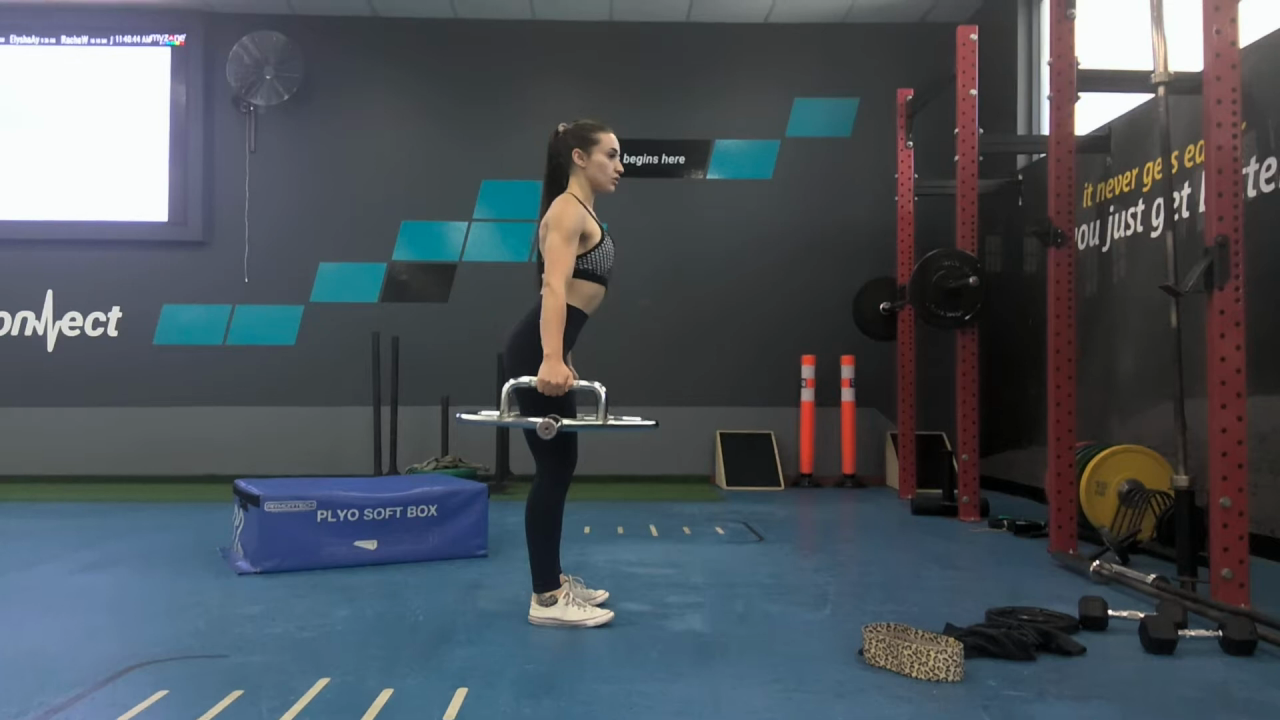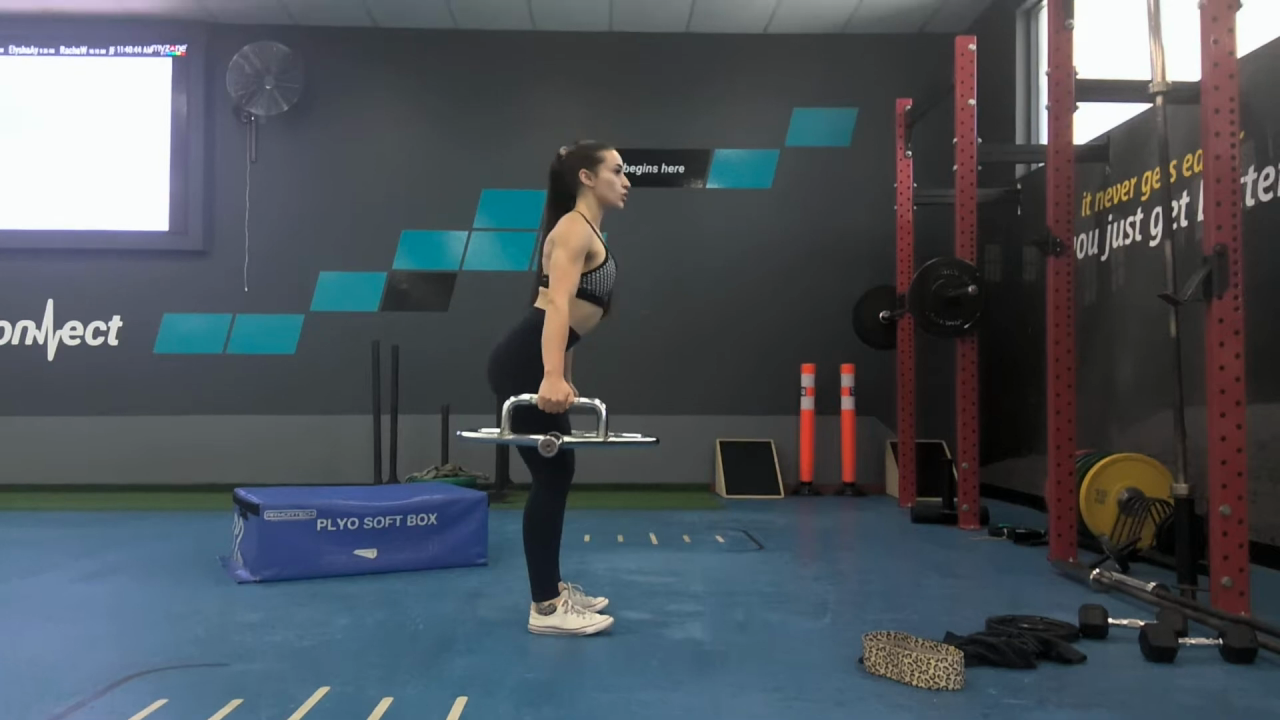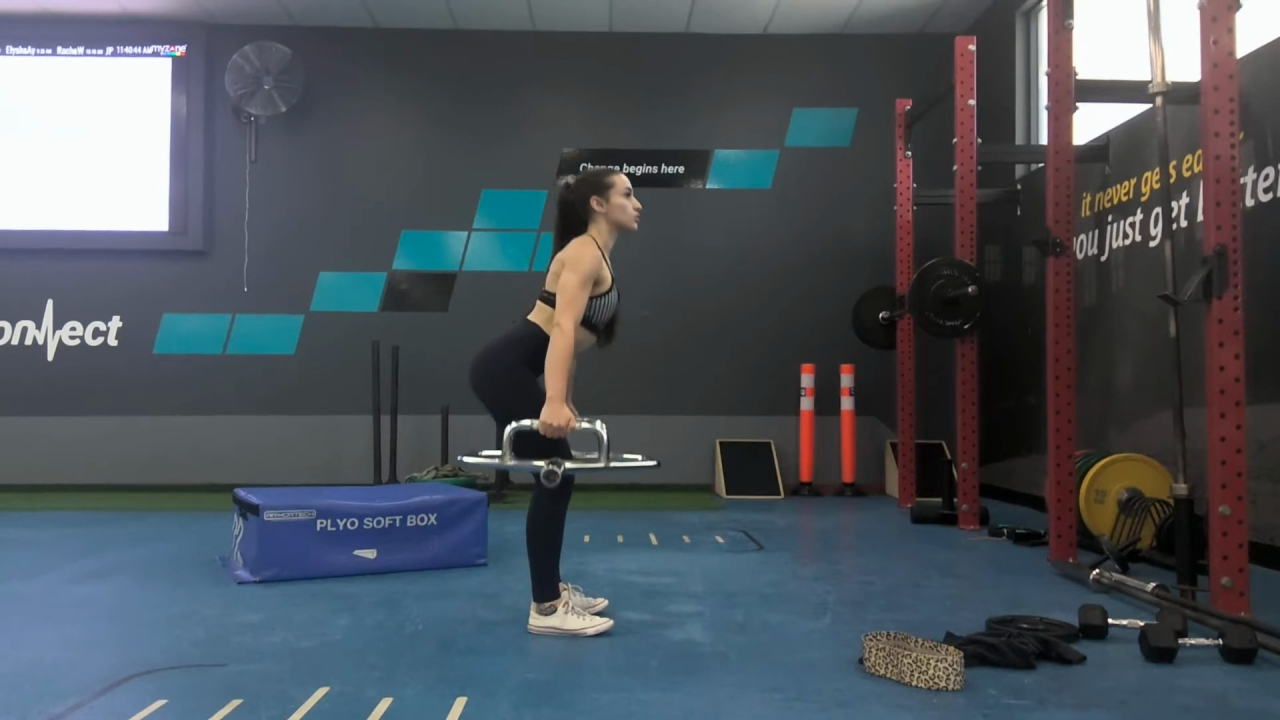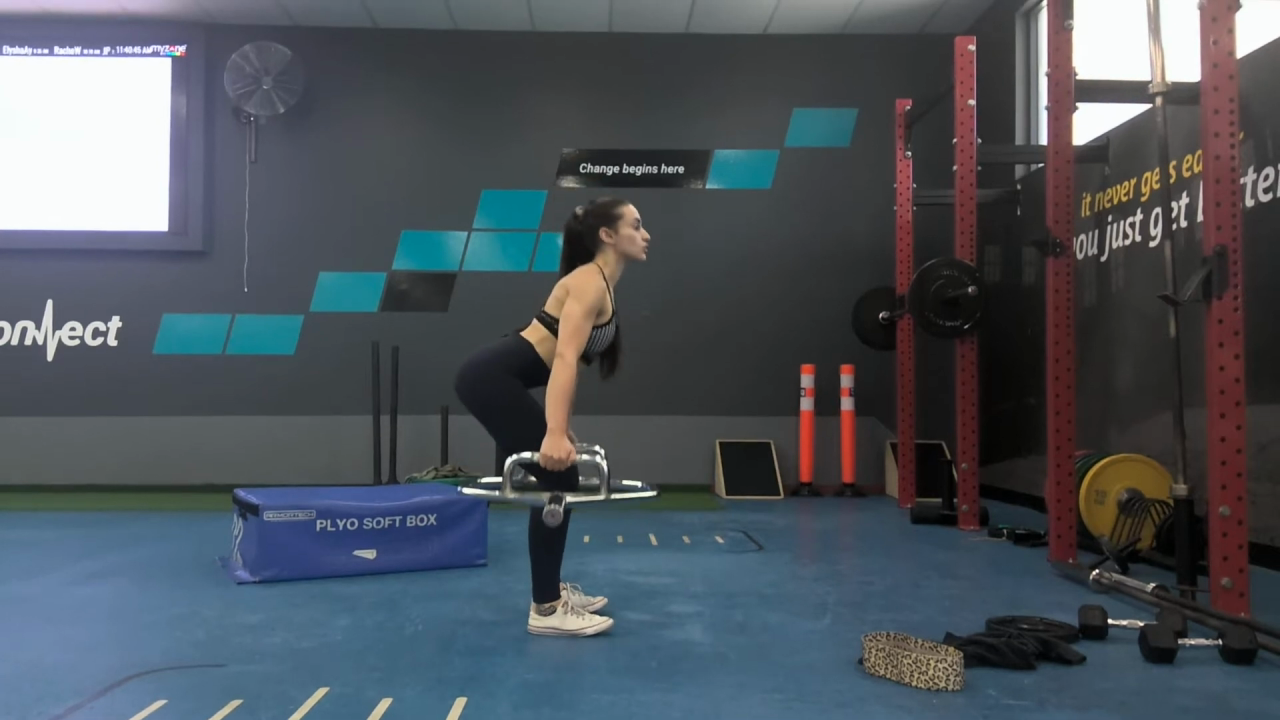
dt=0.3s
person 1, frame 1
left shoulder: (579, 210)
right shoulder: (568, 210)
right elbow: (554, 289)
left wrist: (560, 358)
right wrist: (552, 359)
left hip: (547, 349)
right hip: (539, 351)
left knee: (560, 465)
right knee: (554, 468)
left ankle: (553, 581)
right ankle: (547, 600)
person 1, frame 2
left shoulder: (585, 231)
right shoulder: (575, 228)
right elbow: (557, 305)
left wrist: (562, 377)
right wrist: (552, 378)
left hip: (531, 361)
right hip: (524, 361)
left knee: (557, 472)
right knee: (551, 475)
left ankle: (552, 589)
right ankle: (546, 609)
person 1, frame 3
left shoulder: (595, 256)
right shoulder: (585, 253)
left elbow: (568, 333)
right elbow: (562, 329)
left wrist: (564, 400)
right wrist: (553, 403)
left hip: (514, 370)
right hip: (506, 369)
left knee: (557, 476)
right knee: (553, 479)
left ankle: (552, 589)
right ankle: (546, 609)
person 1, frame 4
left shoulder: (600, 285)
right shoulder: (591, 282)
left elbow: (567, 359)
right elbow: (564, 358)
left wrist: (561, 427)
right wrist: (554, 434)
left hip: (494, 378)
right hip: (491, 380)
left knee: (560, 474)
right knee: (557, 476)
left ankle: (551, 589)
right ankle: (546, 610)
